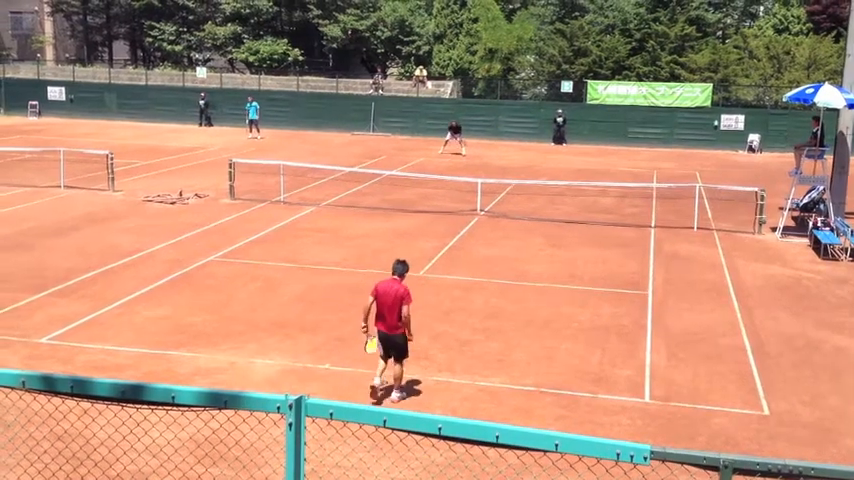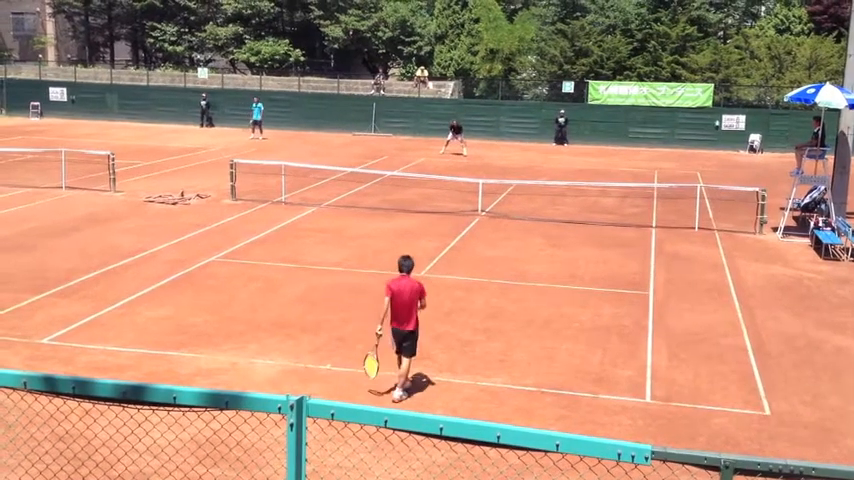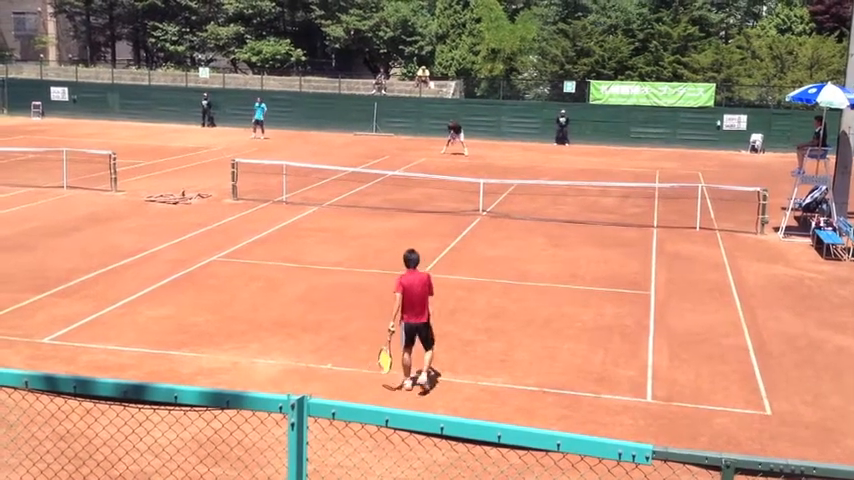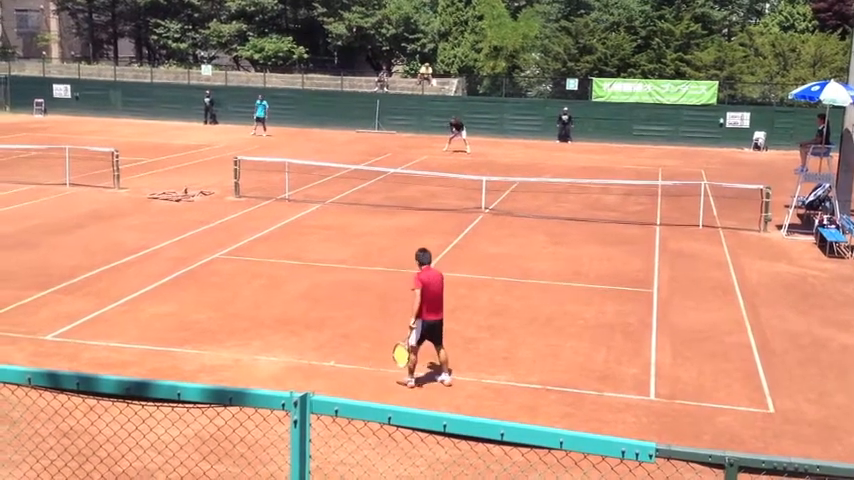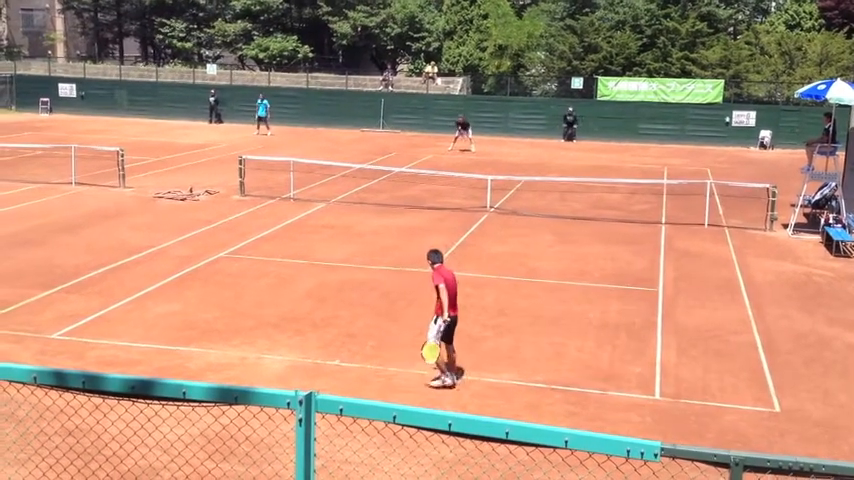
dt=0.3s
person 1, frame 1
left shoulder: (379, 285)
right shoulder: (404, 290)
left elbow: (368, 306)
right elbow: (405, 315)
left wrist: (364, 322)
right wrist: (409, 332)
left hip: (381, 330)
right hip: (397, 332)
left knee: (384, 357)
right knee: (399, 362)
left ankle: (377, 380)
right ankle: (396, 392)
person 1, frame 2
left shoulder: (391, 284)
right shoulder: (417, 285)
left elbow: (386, 306)
right elbow: (423, 305)
left wrist: (380, 325)
left hip: (396, 327)
right hip: (411, 328)
left knee: (400, 355)
right knee: (406, 359)
left ankle: (404, 382)
right ankle: (398, 391)
person 1, frame 3
left shoulder: (401, 280)
right shoulder: (426, 277)
left elbow: (398, 302)
left wrist: (392, 321)
left hip: (407, 321)
right hip: (423, 321)
left knee: (407, 351)
right knee: (429, 349)
left ankle: (407, 381)
right ankle: (423, 376)
person 1, frame 4
left shoulder: (419, 276)
right shoulder: (439, 274)
left elbow: (417, 298)
left wrist: (413, 318)
left hip: (423, 319)
right hip: (438, 318)
left knee: (413, 348)
right knee: (439, 347)
left ankle: (410, 379)
right ankle: (445, 376)
person 1, frame 5
left shoulder: (437, 273)
right shoulder: (450, 273)
left elbow: (443, 291)
left wrist: (445, 313)
left hip: (443, 316)
right hip: (453, 315)
right knee: (449, 345)
left ankle: (445, 377)
right ankle: (452, 375)
